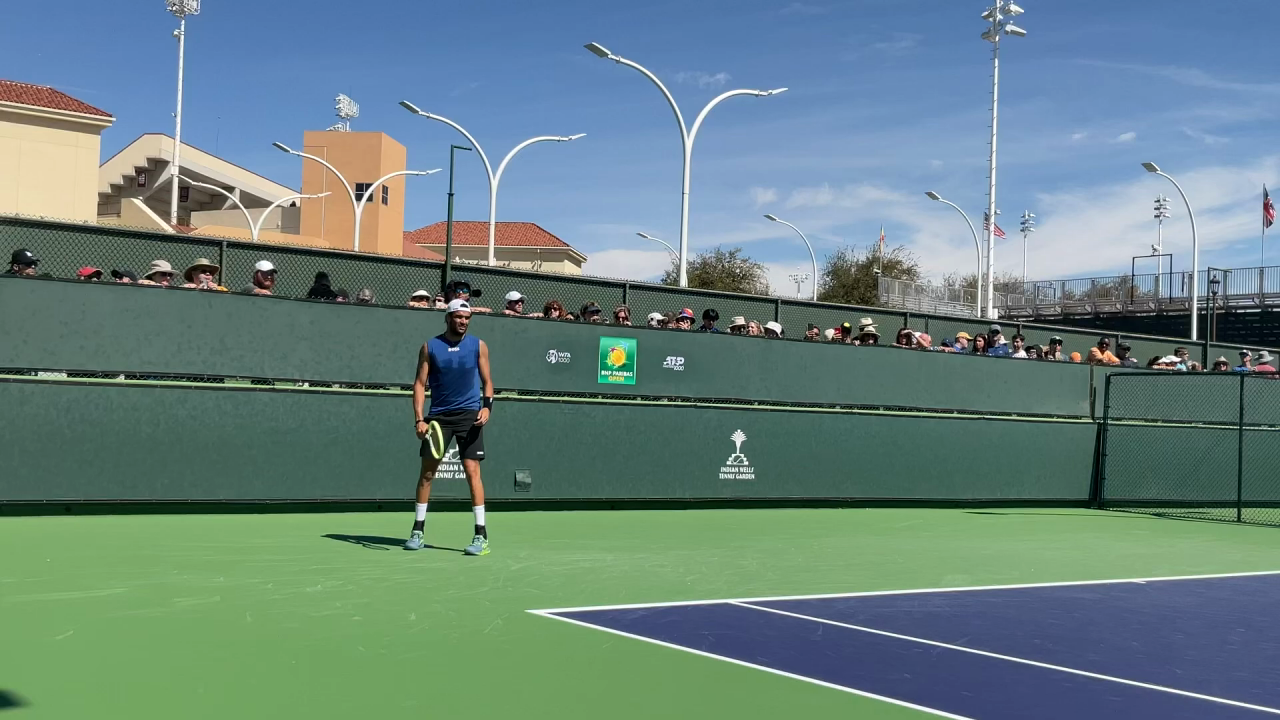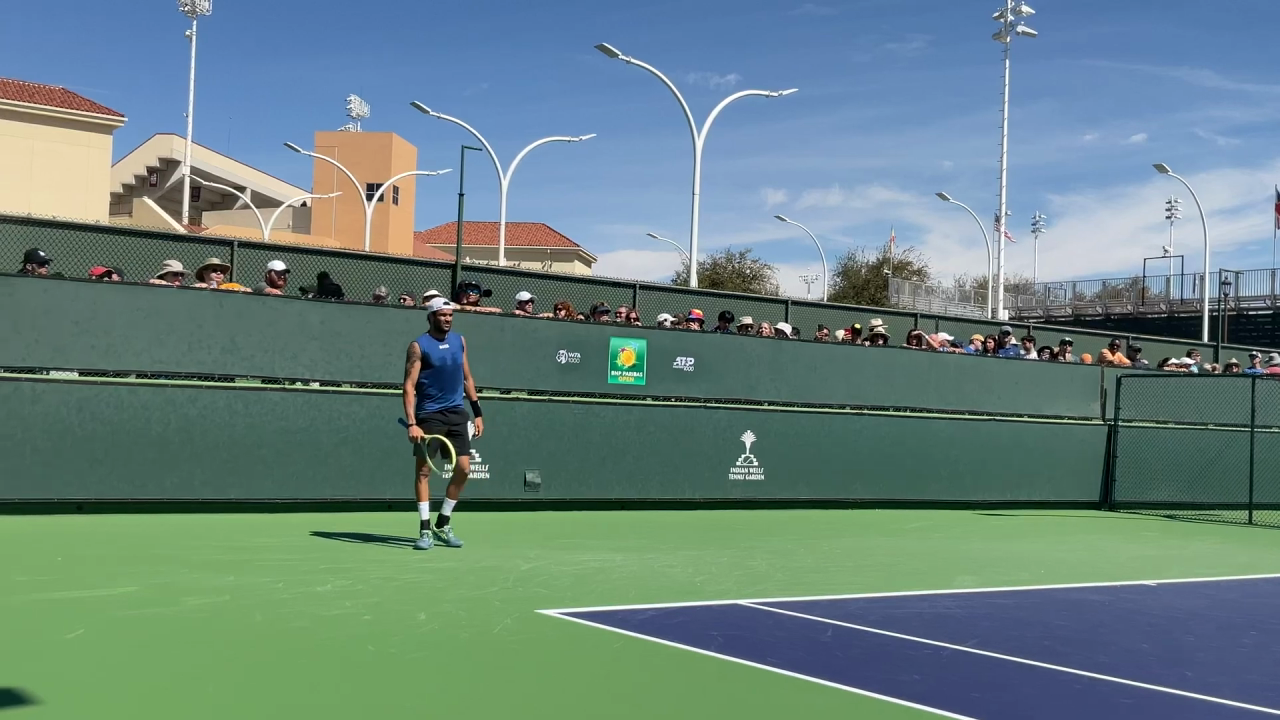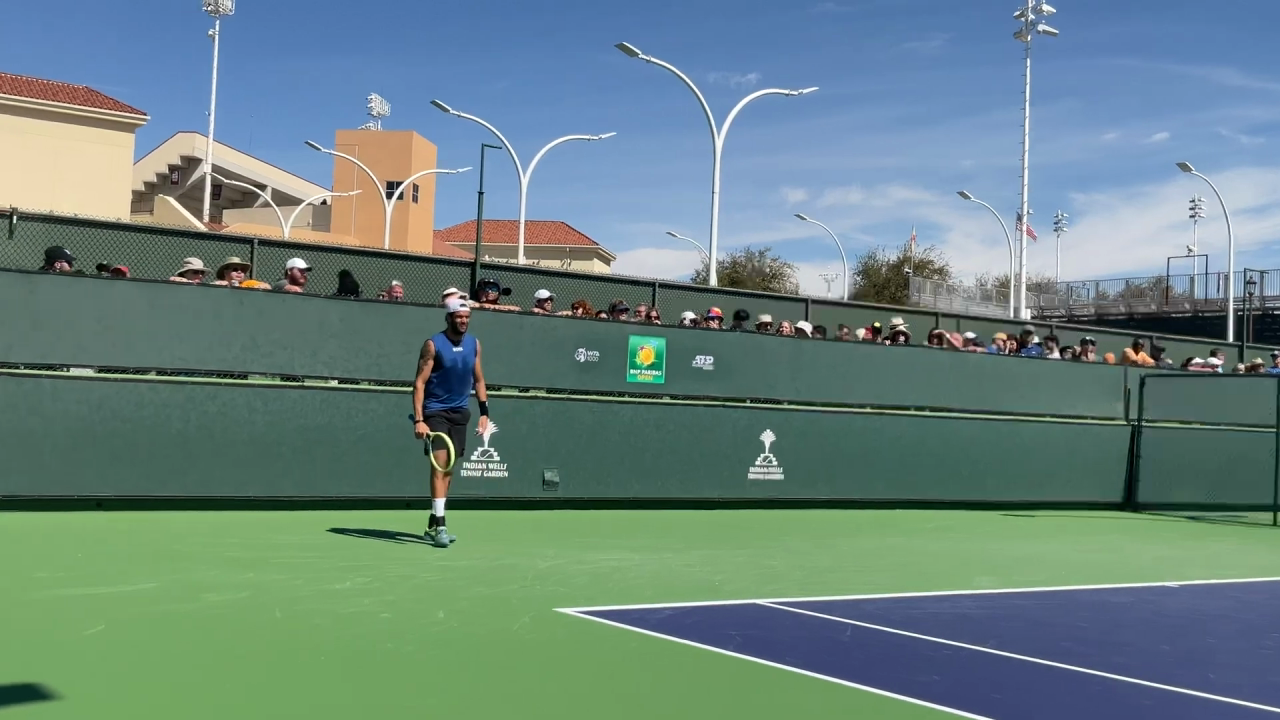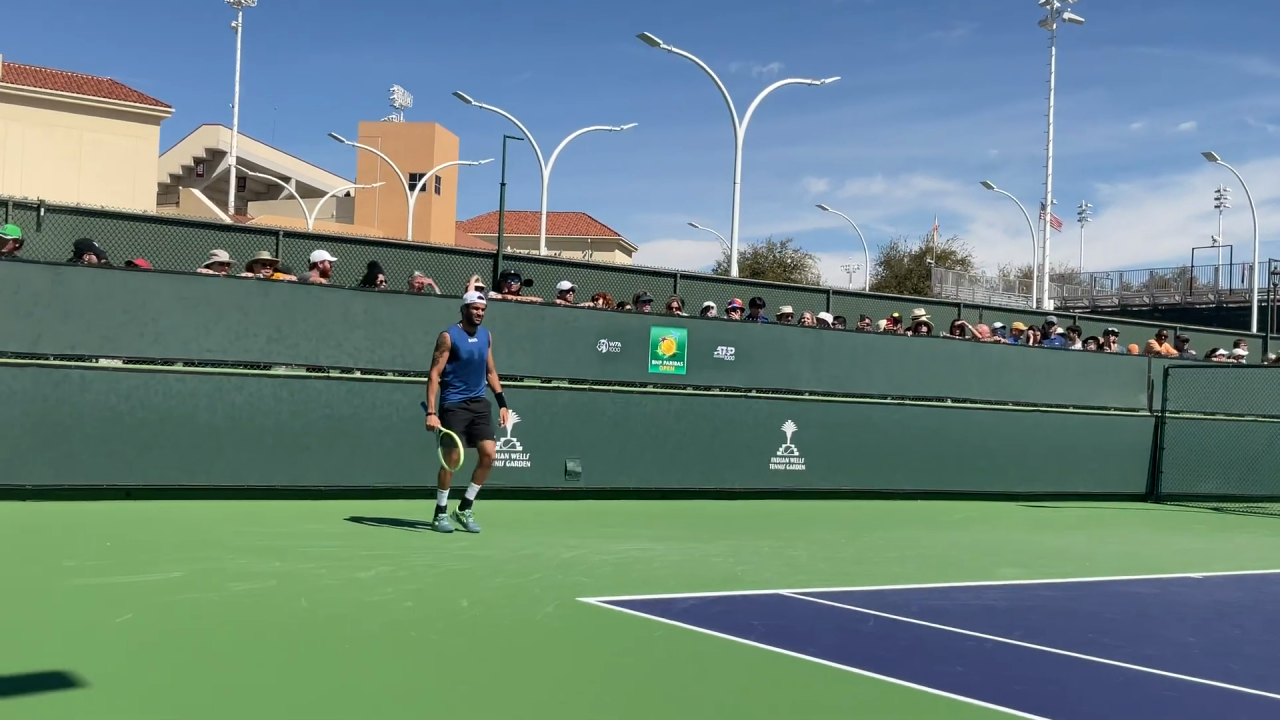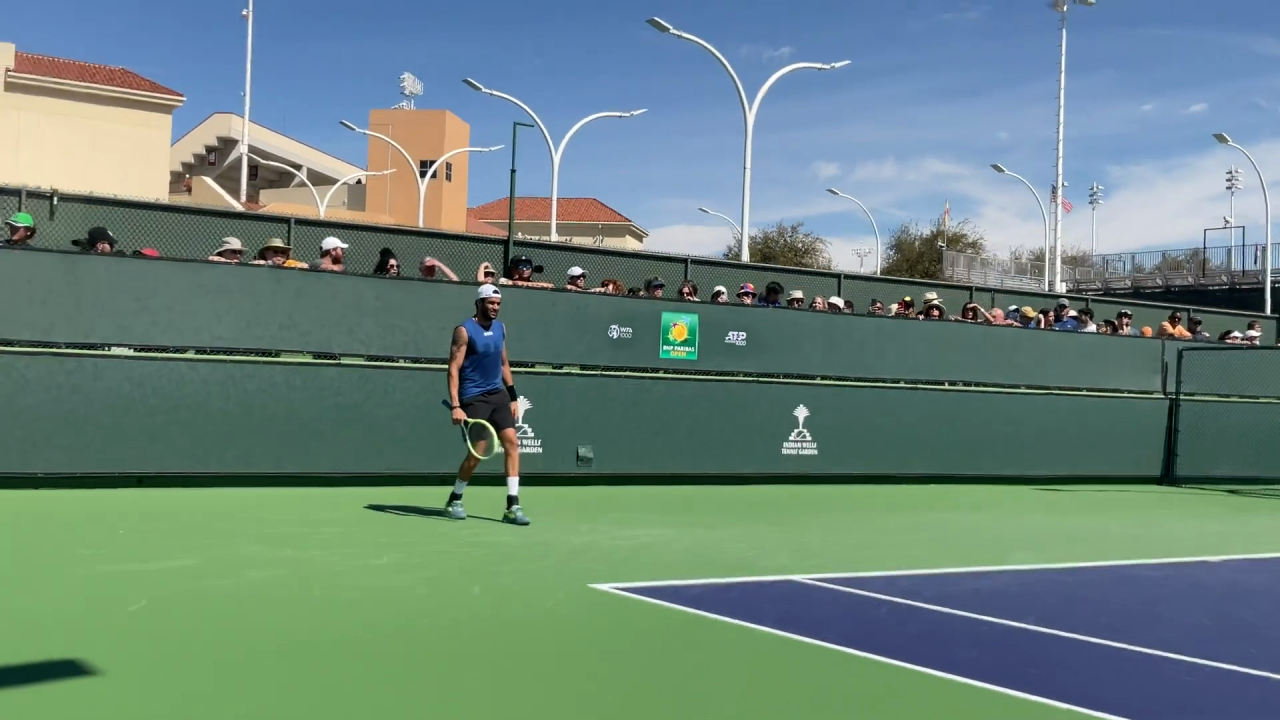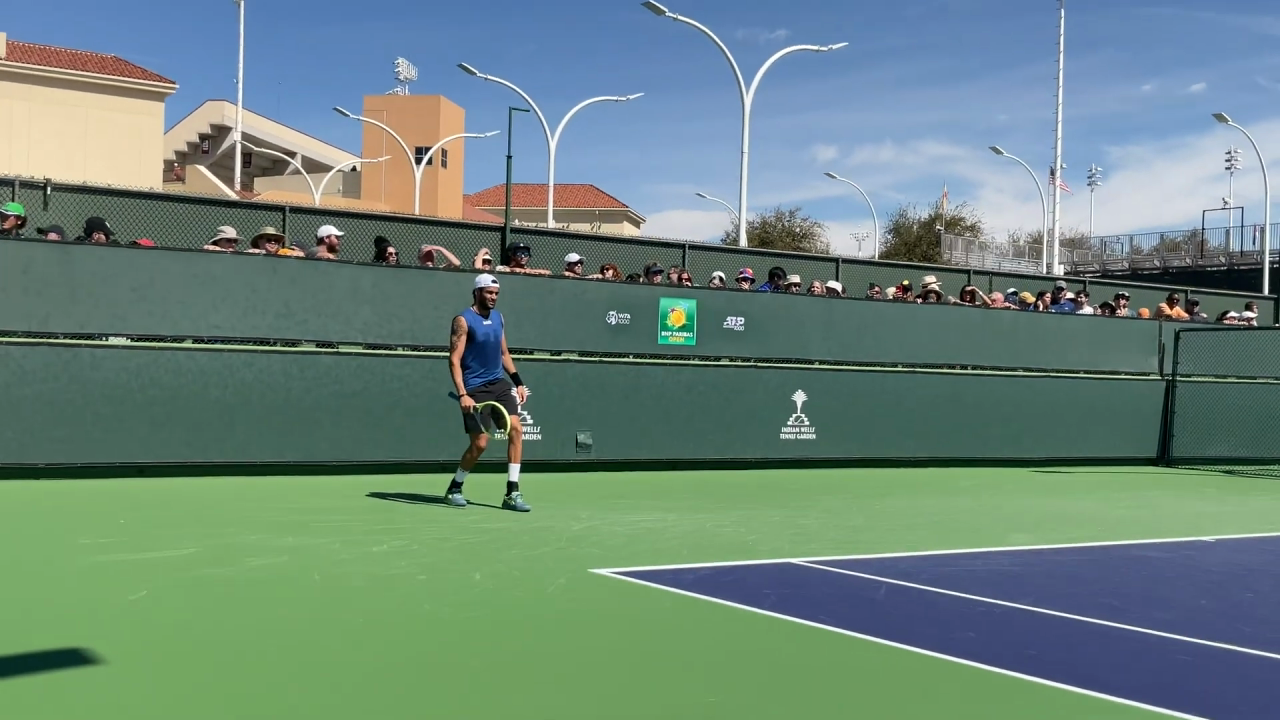
dt=0.4s
person 1, frame 1
left shoulder: (478, 346)
right shoulder: (430, 347)
left elbow: (487, 382)
right elbow: (420, 385)
left wrist: (486, 406)
right wrist: (419, 419)
left hip: (468, 417)
right hip: (438, 417)
left knee: (473, 473)
right knee: (427, 473)
left ankle: (480, 536)
right ankle: (418, 532)
person 1, frame 2
left shoulder: (459, 341)
right shoulder: (419, 346)
left elbow: (467, 378)
right elbow: (409, 386)
left wrist: (477, 412)
right wrist: (411, 423)
left hip: (457, 414)
right hip: (429, 415)
left knee: (462, 469)
right knee: (424, 471)
left ankle: (442, 524)
right ankle: (426, 530)
person 1, frame 3
left shoulder: (474, 344)
right shoulder: (433, 345)
left elbow: (478, 380)
right elbow: (419, 383)
left wrist: (484, 411)
right wrist: (418, 419)
left hip: (460, 414)
right hip: (436, 412)
left knee: (448, 470)
right knee: (440, 466)
left ankle: (435, 526)
right ankle: (439, 527)
person 1, frame 4
left shoulder: (486, 335)
right shoulder: (448, 337)
right elbow: (434, 375)
left wrist: (502, 403)
right wrist: (431, 412)
left hip: (479, 404)
right hip: (454, 405)
left knee: (489, 456)
right knee: (452, 459)
left ankle: (464, 508)
right ankle: (440, 514)
person 1, frame 5
left shoulder: (500, 328)
right shoulder: (464, 331)
right elbow: (453, 370)
left wrist: (513, 396)
right wrist: (455, 406)
left hip: (498, 395)
right hip: (473, 398)
left knee: (511, 442)
right knee: (476, 453)
left ankle: (512, 507)
right ankle: (454, 500)
person 1, frame 6
left shoulder: (498, 317)
right shoulder: (463, 320)
right elbow: (454, 360)
left wrist: (518, 382)
right wrist: (462, 394)
left hip: (499, 384)
right hip: (475, 389)
left knee: (516, 430)
right knee: (479, 443)
left ankle: (512, 494)
right ankle: (454, 488)
